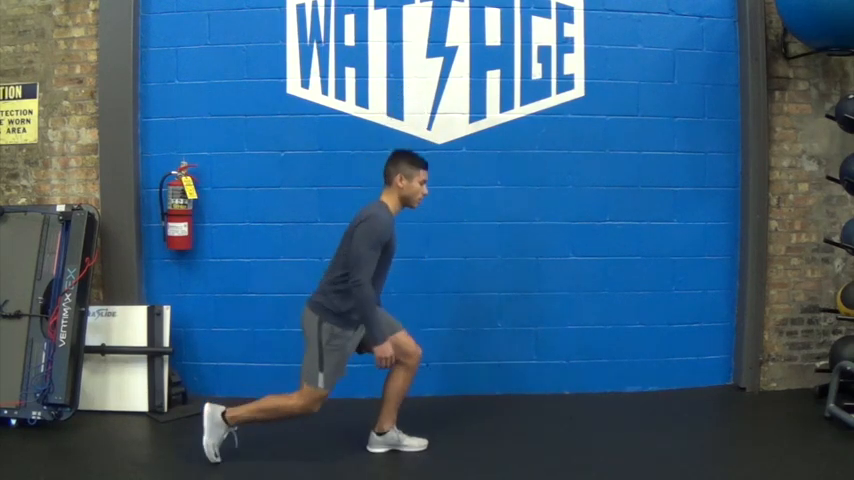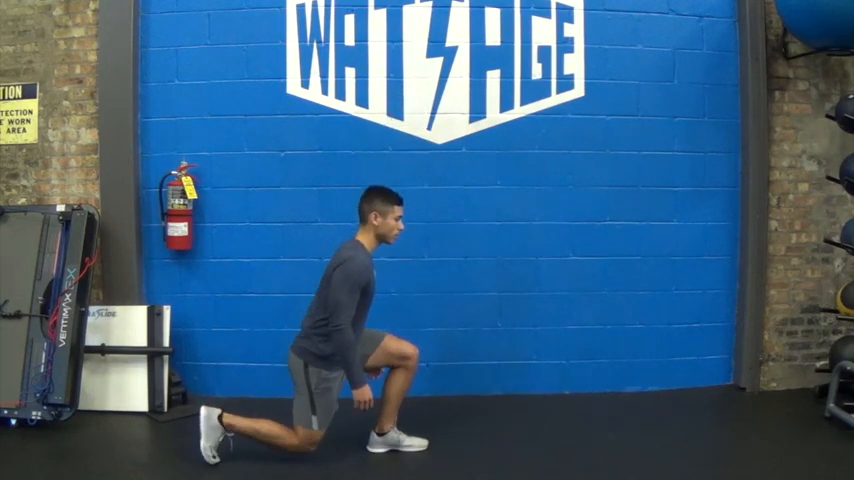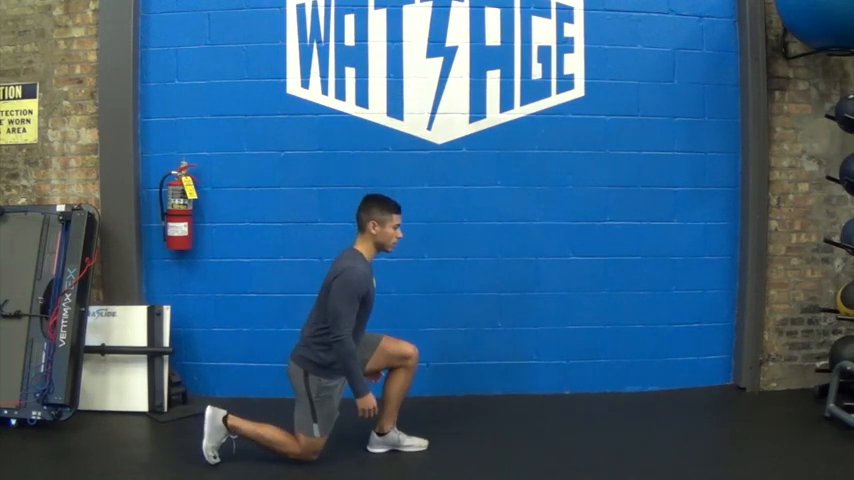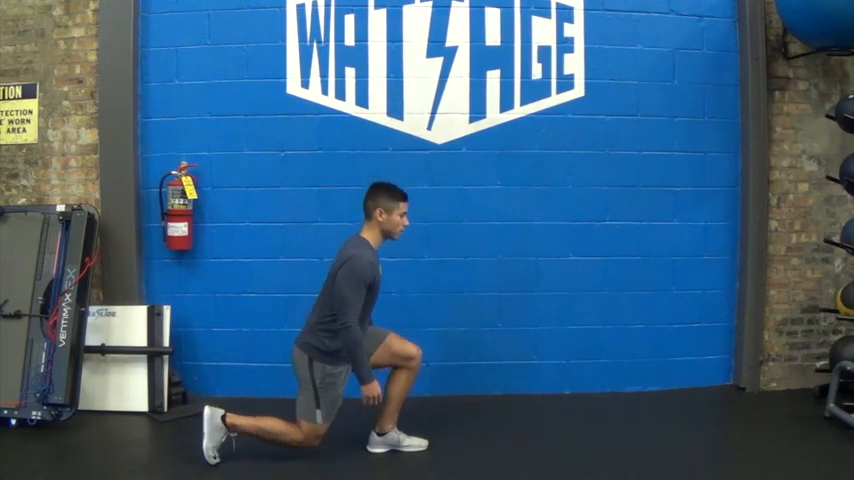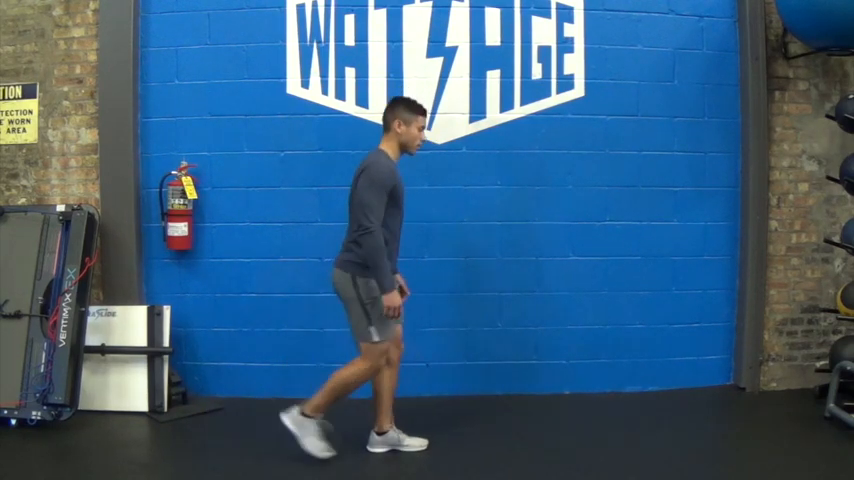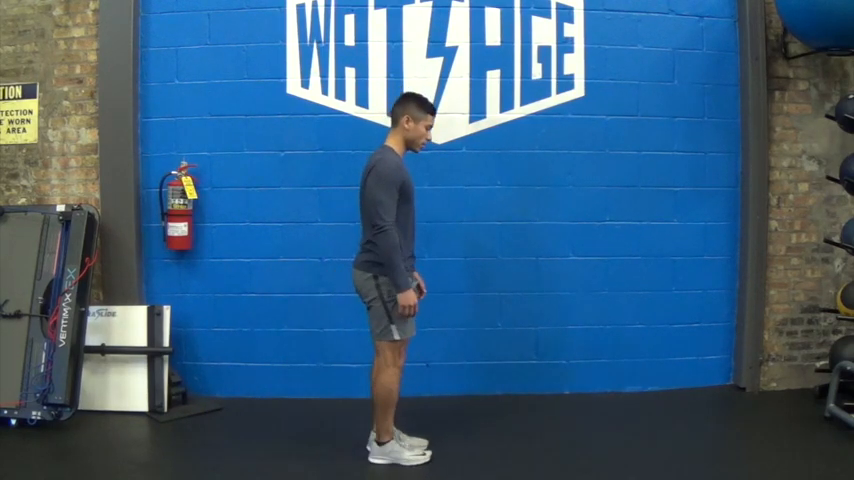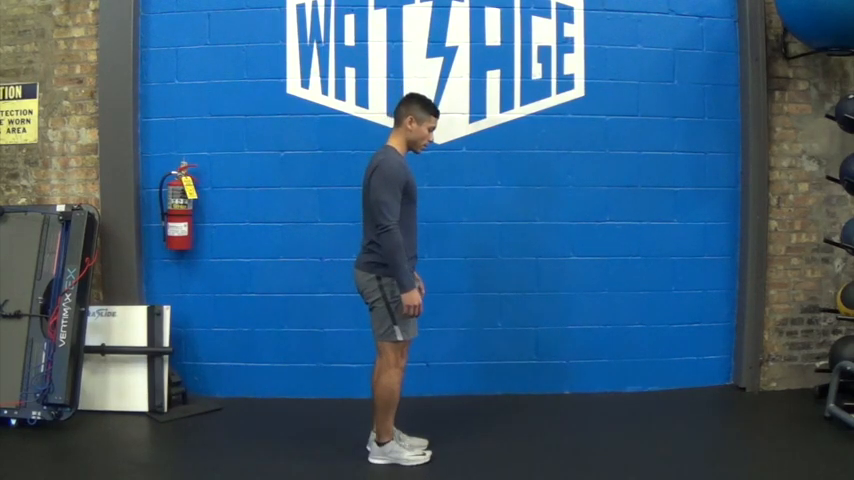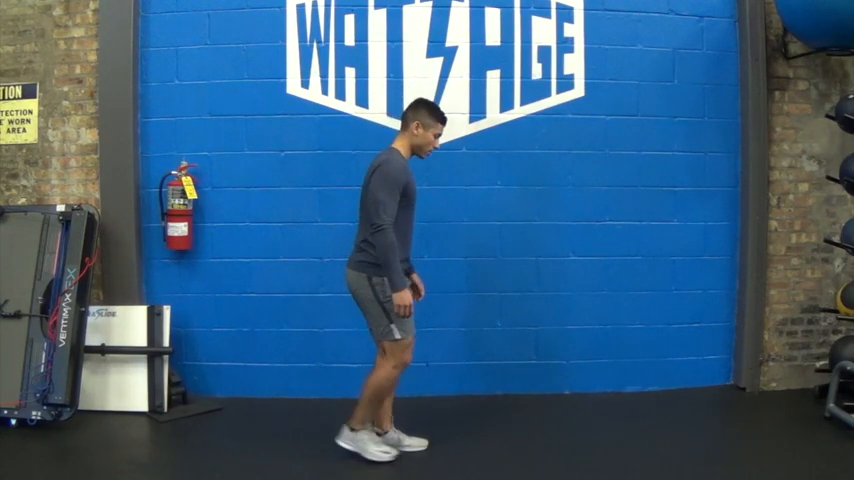
dt=0.4s
person 1, frame 1
left shoulder: (382, 216)
right shoulder: (377, 221)
right elbow: (359, 283)
left wrist: (379, 328)
right wrist: (378, 338)
left hip: (353, 313)
right hip: (332, 318)
left knee: (411, 355)
right knee: (308, 401)
left ankle: (384, 432)
right ankle: (224, 418)
person 1, frame 2
left shoulder: (358, 254)
right shoulder: (355, 263)
right elbow: (339, 327)
left wrist: (364, 360)
right wrist: (358, 383)
left hip: (335, 345)
right hip: (319, 358)
left knee: (409, 355)
right knee: (304, 442)
left ankle: (385, 433)
right ankle: (222, 421)
person 1, frame 3
left shoulder: (357, 262)
right shoulder: (353, 273)
right elbow: (340, 338)
left wrist: (365, 364)
right wrist: (361, 392)
left hip: (334, 353)
right hip: (320, 366)
left knee: (408, 355)
right knee: (307, 451)
left ankle: (385, 433)
right ankle: (226, 422)
person 1, frame 4
left shoulder: (363, 250)
right shoulder: (359, 261)
right elbow: (347, 325)
left wrist: (370, 352)
right wrist: (366, 379)
left hip: (340, 339)
right hip: (324, 352)
left knee: (411, 356)
right knee: (308, 436)
left ankle: (384, 433)
right ankle: (225, 421)
person 1, frame 5
left shoulder: (384, 166)
right shoulder: (378, 168)
right elbow: (369, 231)
left wrist: (393, 274)
right wrist: (387, 288)
left hip: (374, 274)
right hip: (361, 275)
left knee: (393, 351)
right knee: (375, 357)
left ankle: (383, 433)
right ankle: (307, 413)
person 1, frame 6
left shoulder: (391, 163)
right shoulder: (386, 165)
right elbow: (383, 231)
left wrist: (410, 272)
right wrist: (402, 285)
left hip: (387, 273)
right hip: (382, 277)
left knee: (390, 356)
right knee: (392, 358)
left ankle: (385, 432)
right ankle: (383, 444)
person 1, frame 7
left shoulder: (390, 162)
right shoulder: (390, 165)
right elbow: (387, 231)
left wrist: (410, 274)
right wrist: (407, 285)
left hip: (387, 273)
right hip: (385, 277)
left knee: (390, 357)
right knee: (394, 359)
left ankle: (385, 433)
right ankle: (383, 445)
person 1, frame 8
left shoulder: (395, 165)
right shoulder: (391, 166)
right elbow: (381, 230)
left wrist: (409, 273)
right wrist: (398, 286)
left hip: (379, 274)
right hip: (374, 276)
left knee: (390, 354)
right knee: (399, 356)
left ankle: (383, 431)
right ankle: (355, 429)
